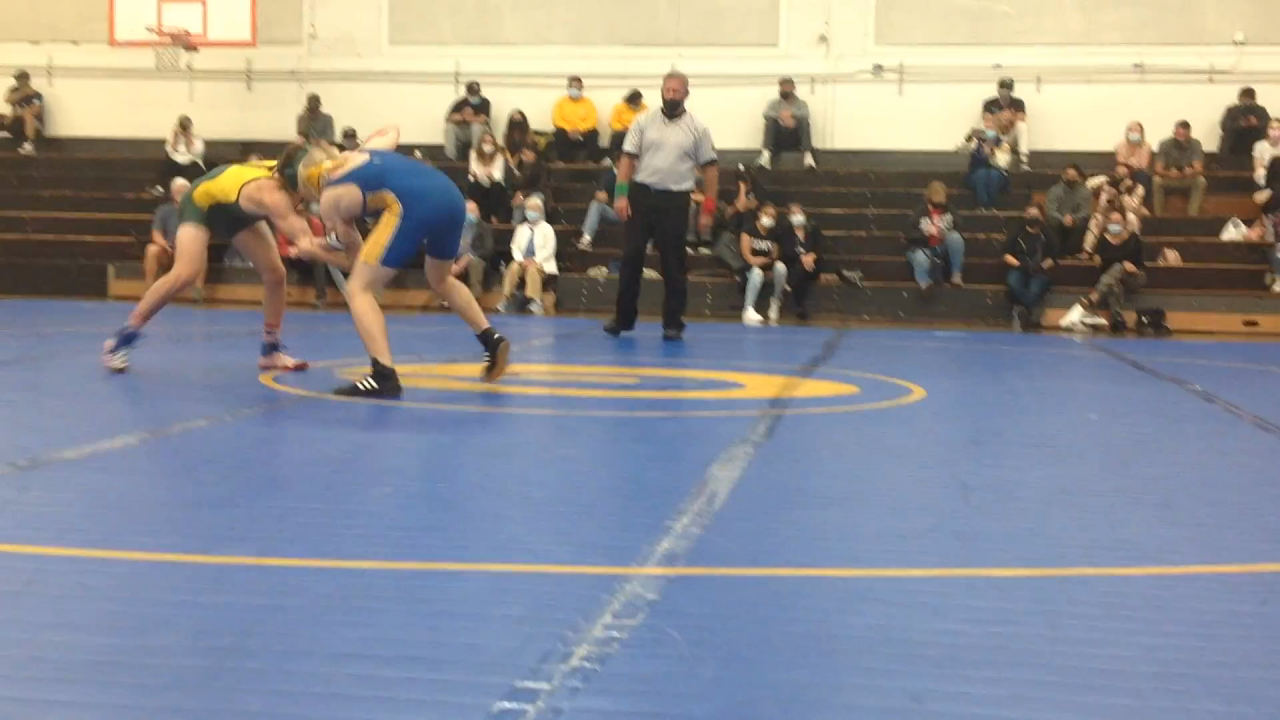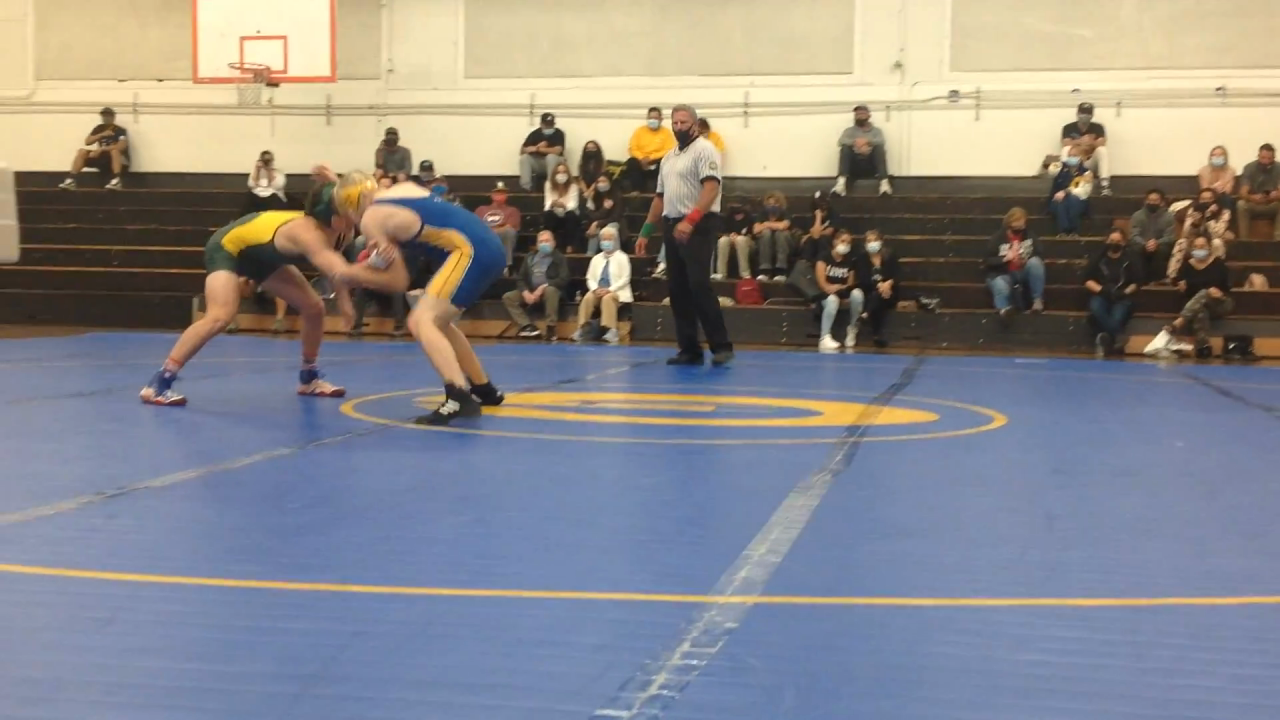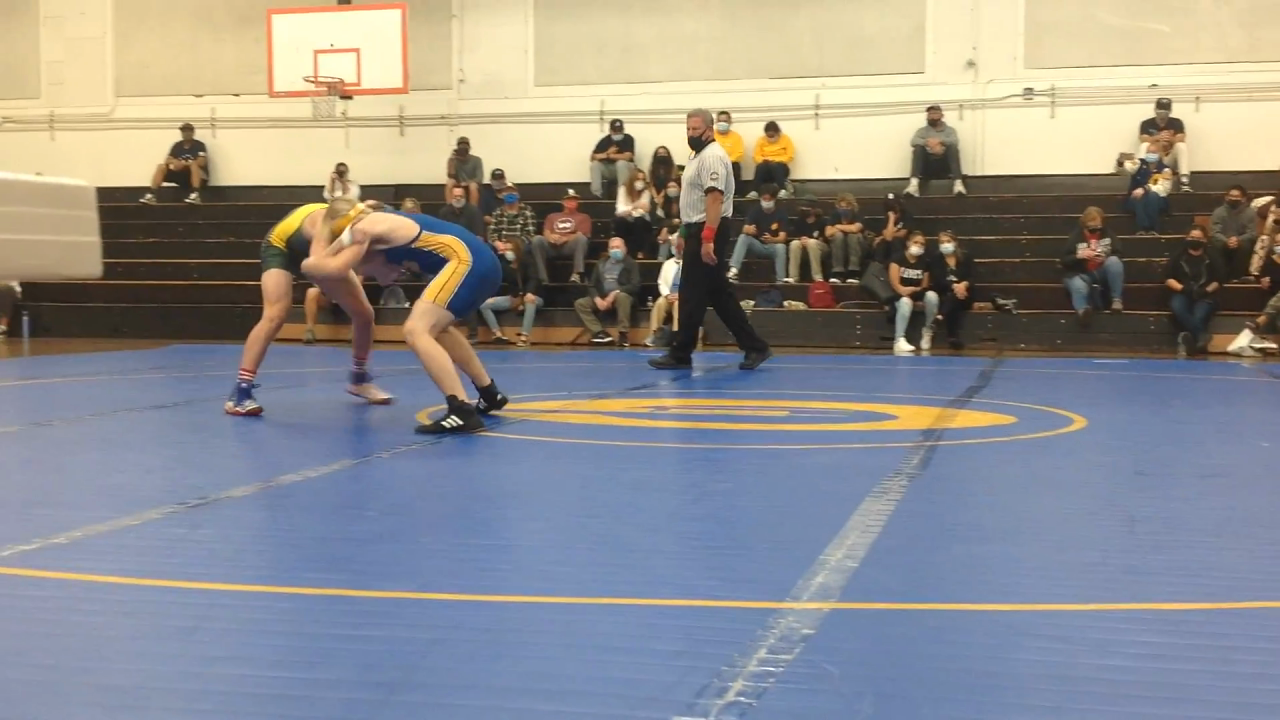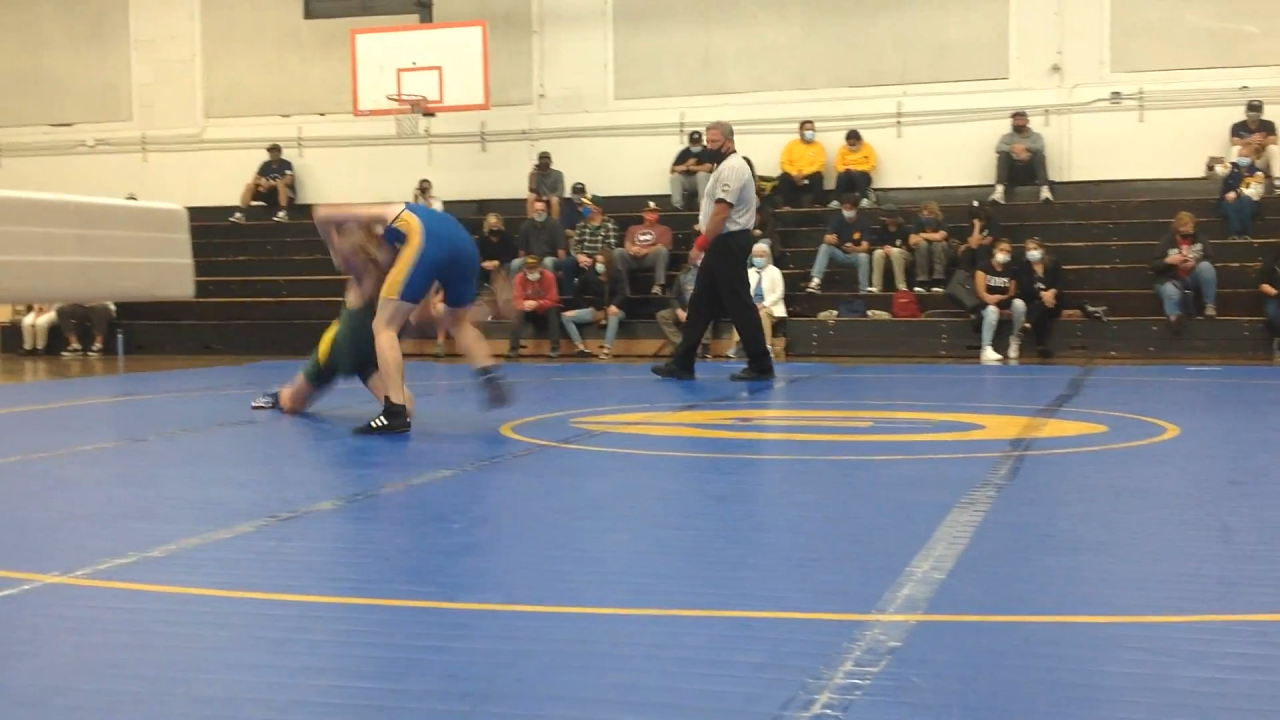
dt=0.7s
person 1, frame 1
left shoulder: (697, 128)
right shoulder: (643, 121)
left elbow: (710, 170)
right elbow: (628, 159)
left wrist: (708, 209)
right wrist: (620, 194)
left hip: (674, 201)
right hip: (642, 196)
left knee: (674, 264)
right knee: (632, 256)
left ankle: (673, 323)
right ankle: (624, 317)
person 1, frame 2
left shoulder: (704, 150)
right shoulder: (668, 158)
left elbow: (711, 189)
right elbow: (660, 198)
left wrist: (690, 221)
right wrist: (645, 232)
left hip: (697, 228)
right hip: (673, 228)
left knee: (698, 285)
right knee: (678, 291)
left ankle: (721, 345)
right ankle: (690, 350)
person 1, frame 3
left shoulder: (712, 156)
right shoulder: (700, 156)
left elbow: (714, 200)
left wrist: (708, 240)
right wrist: (695, 237)
left hip: (707, 233)
right hip: (701, 231)
left knee: (693, 294)
right knee: (719, 295)
left ankle: (681, 354)
right ankle: (754, 348)
person 1, frame 4
left shoulder: (731, 168)
right shoulder: (728, 166)
left elbow: (721, 213)
left wrist: (700, 245)
left hip: (728, 243)
right hip: (724, 243)
left knee: (739, 305)
right knee: (701, 304)
left ankle: (761, 366)
right ankle: (683, 362)
person 2, frame 1
left shoulder: (330, 201)
right shoulder: (366, 152)
left elbow: (355, 260)
right elbow: (391, 132)
left wrist: (312, 251)
left hip: (414, 208)
right hip: (451, 197)
left knee: (358, 290)
right knee: (440, 279)
left ankle: (384, 377)
right ankle: (492, 339)
person 2, frame 2
left shoulder: (372, 219)
right shoulder: (404, 189)
left elbow: (400, 281)
left hip: (471, 250)
right hip: (490, 247)
left knee: (421, 322)
right knee: (438, 319)
left ankle: (460, 397)
right ankle: (484, 389)
person 2, frame 3
left shoulder: (366, 226)
right shoulder: (392, 224)
left elbow: (336, 270)
left wrist: (311, 263)
left hip: (467, 260)
right hip: (488, 263)
left knee: (415, 331)
right knee: (439, 328)
left ankle: (463, 411)
right ankle: (490, 393)
person 2, frame 4
left shoulder: (386, 214)
left elbow: (323, 215)
left wrist: (336, 244)
left hip: (426, 245)
right hip: (463, 246)
left knee: (384, 328)
right knee: (457, 322)
left ankle: (396, 412)
right ankle: (487, 374)
person 3, frame 1
left shoulder: (287, 173)
right shoulder: (270, 193)
right elbow: (303, 241)
left hip: (235, 210)
right hip: (202, 202)
left knee: (275, 274)
right knee: (187, 273)
left ankle: (272, 351)
right ankle: (122, 338)
person 3, frame 2
left shoulder: (338, 232)
right shoulder: (308, 233)
right elbow: (341, 273)
left wrist: (343, 298)
left hip: (259, 256)
right hip: (227, 247)
left knee: (314, 309)
right knee: (220, 317)
left ankle: (309, 379)
right ankle: (159, 384)
person 3, frame 3
right shoulder: (324, 222)
right hip: (282, 246)
left knee: (365, 313)
right knee: (274, 316)
left ankle: (360, 379)
right ankle: (241, 392)
person 3, frame 4
right shoulder: (369, 282)
left hip: (371, 359)
right hip: (333, 355)
left knee: (404, 408)
right knee: (291, 405)
right ankle: (278, 396)
